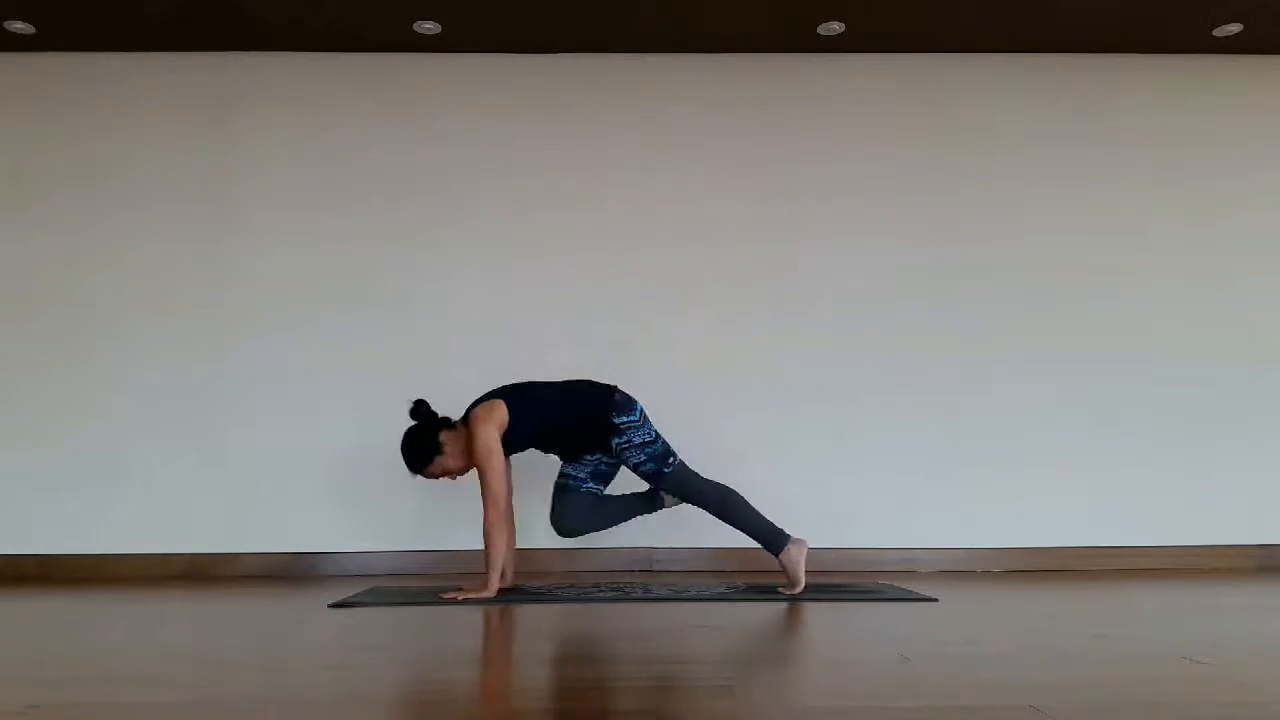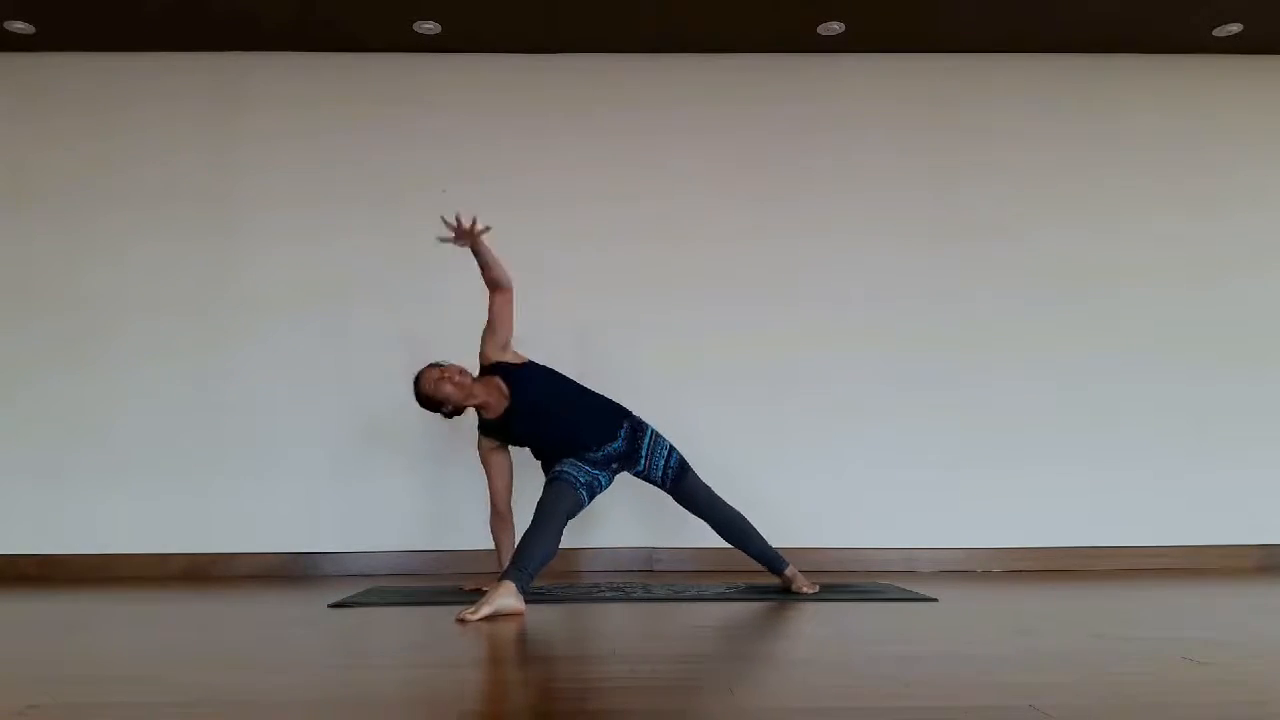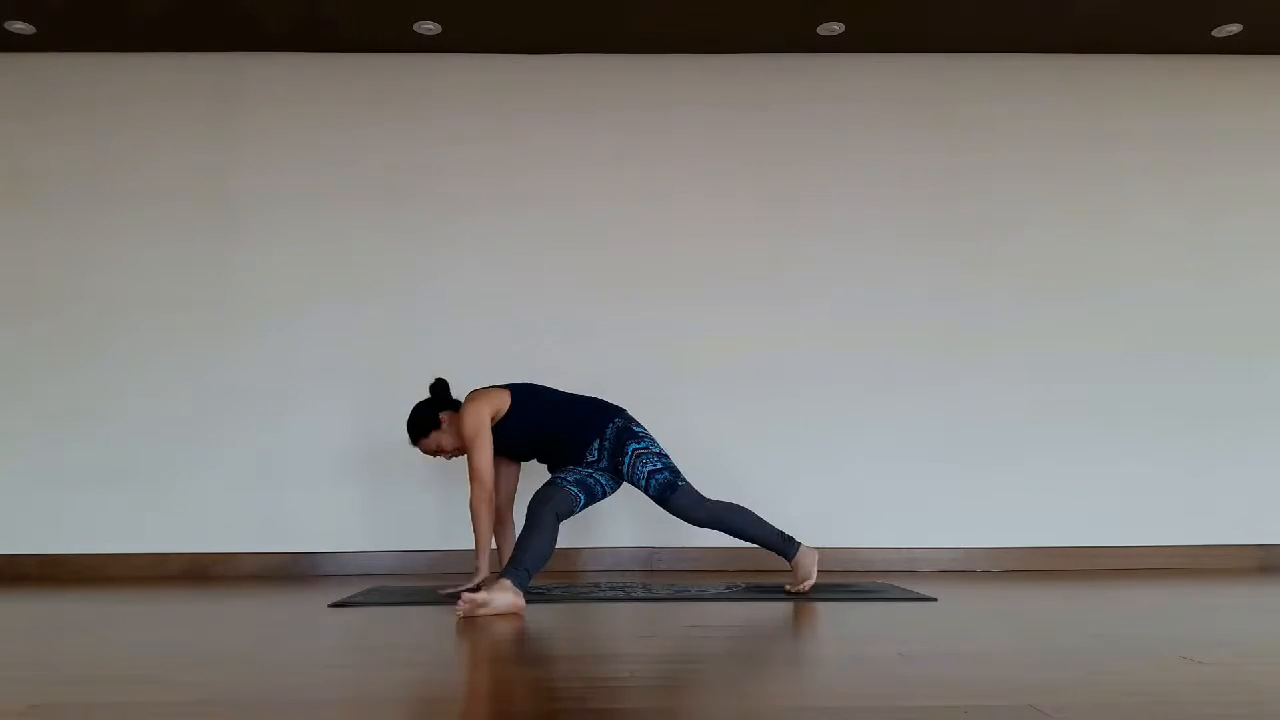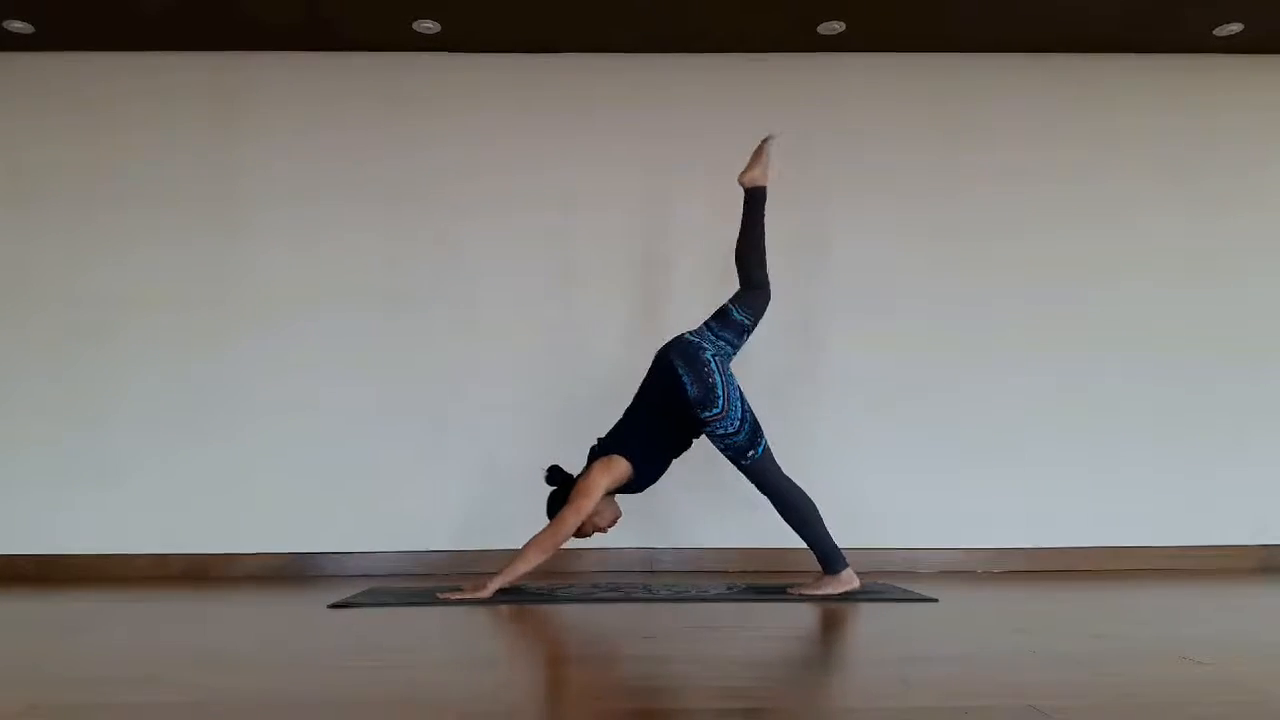
dt=0.7s
person 1, frame 1
left shoulder: (481, 426)
right shoulder: (479, 429)
left elbow: (497, 509)
right elbow: (501, 508)
left wrist: (492, 583)
right wrist: (505, 571)
left hip: (612, 415)
right hip: (588, 442)
left knee: (690, 485)
right knee: (567, 521)
left ankle: (786, 547)
right ankle: (659, 495)
person 1, frame 2
left shoulder: (496, 363)
right shoulder: (490, 439)
left elbow: (502, 288)
right elbow: (501, 509)
left wrist: (476, 245)
right wrist: (505, 572)
left hip: (624, 431)
right hip: (579, 464)
left knee: (704, 503)
right knee: (550, 515)
left ankle: (784, 570)
right ankle: (509, 590)
person 1, frame 3
left shoulder: (476, 408)
right shoulder: (500, 445)
left elbow: (483, 489)
right elbow: (502, 509)
left wrist: (483, 571)
right wrist: (502, 574)
left hip: (615, 434)
right hip: (584, 463)
left knee: (691, 505)
right knee: (542, 510)
left ankle: (796, 553)
person 1, frame 4
left shoulder: (597, 479)
right shoulder: (599, 474)
left elbow: (553, 537)
right elbow: (553, 536)
left wrist: (492, 585)
right wrist: (496, 580)
left hip: (697, 378)
right hip: (686, 362)
left knee: (769, 479)
right knee: (755, 293)
left ankle: (838, 571)
right ankle: (753, 186)
